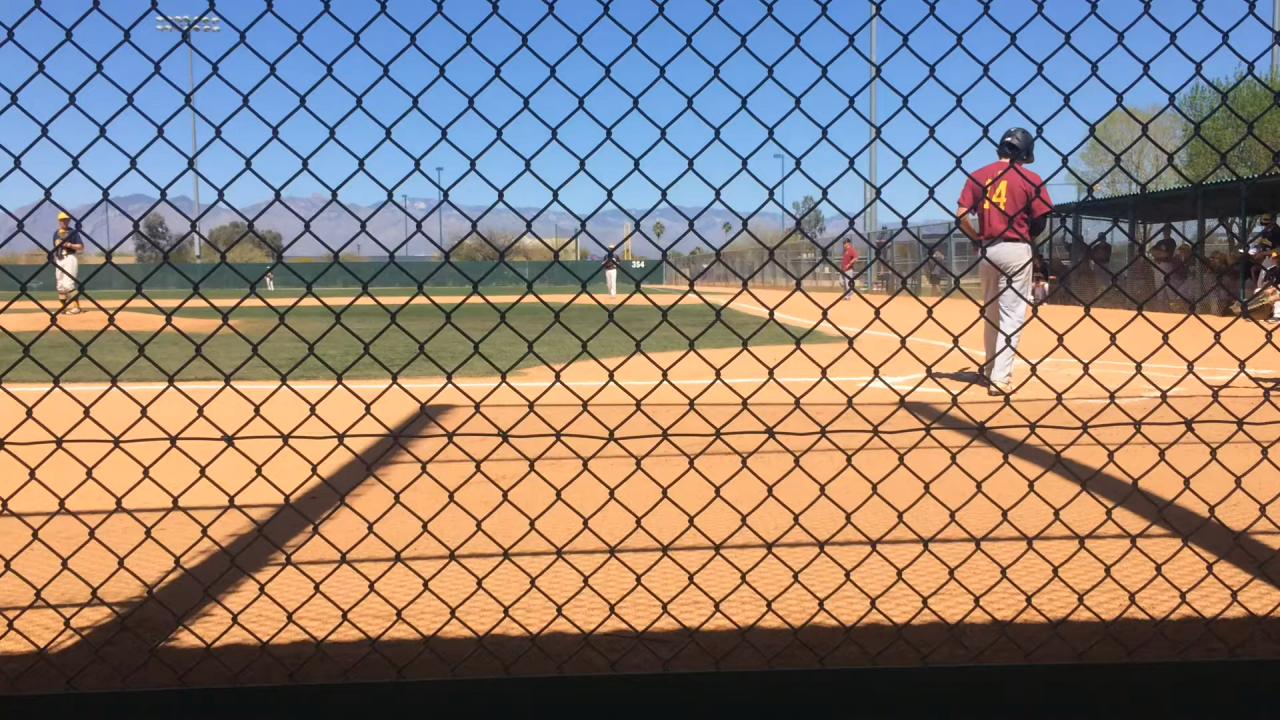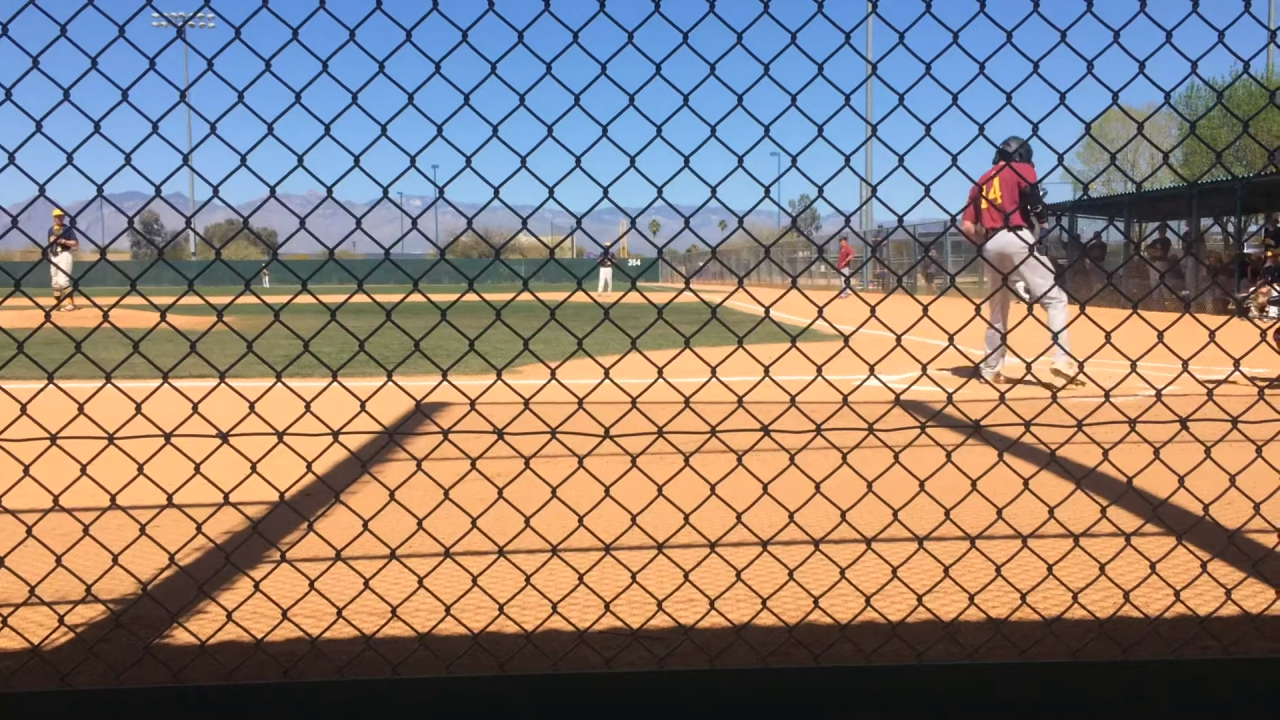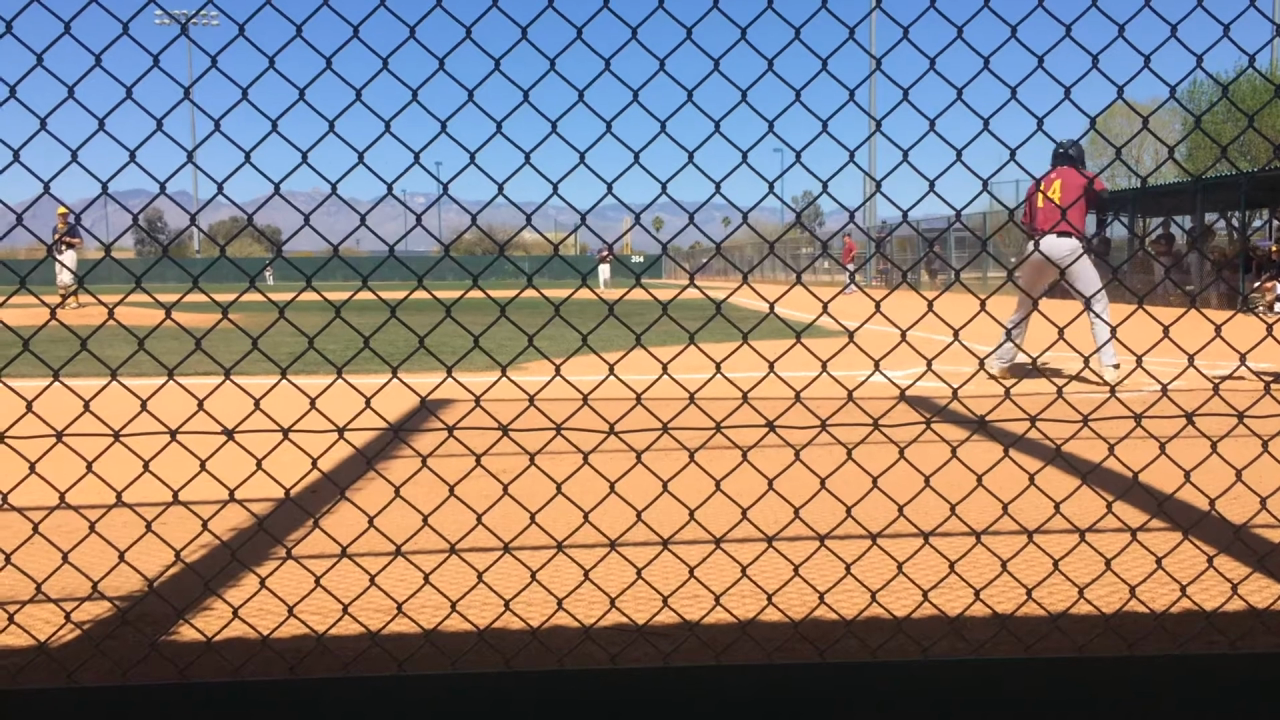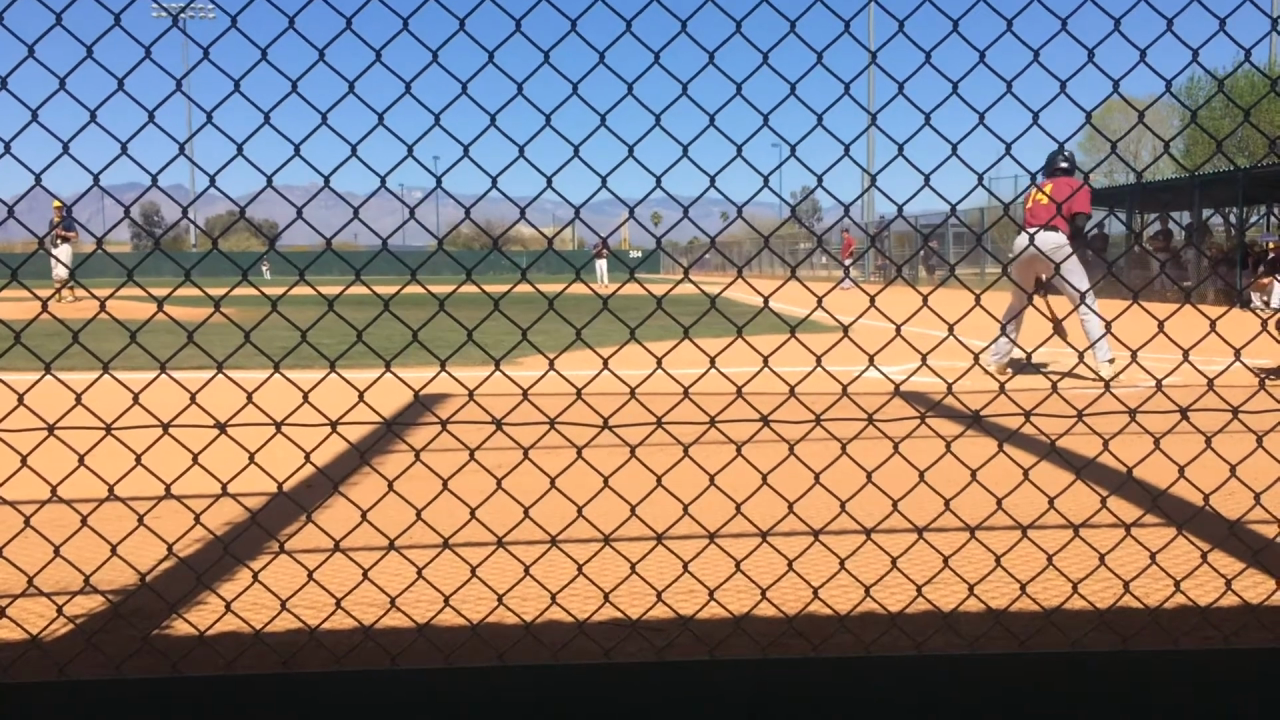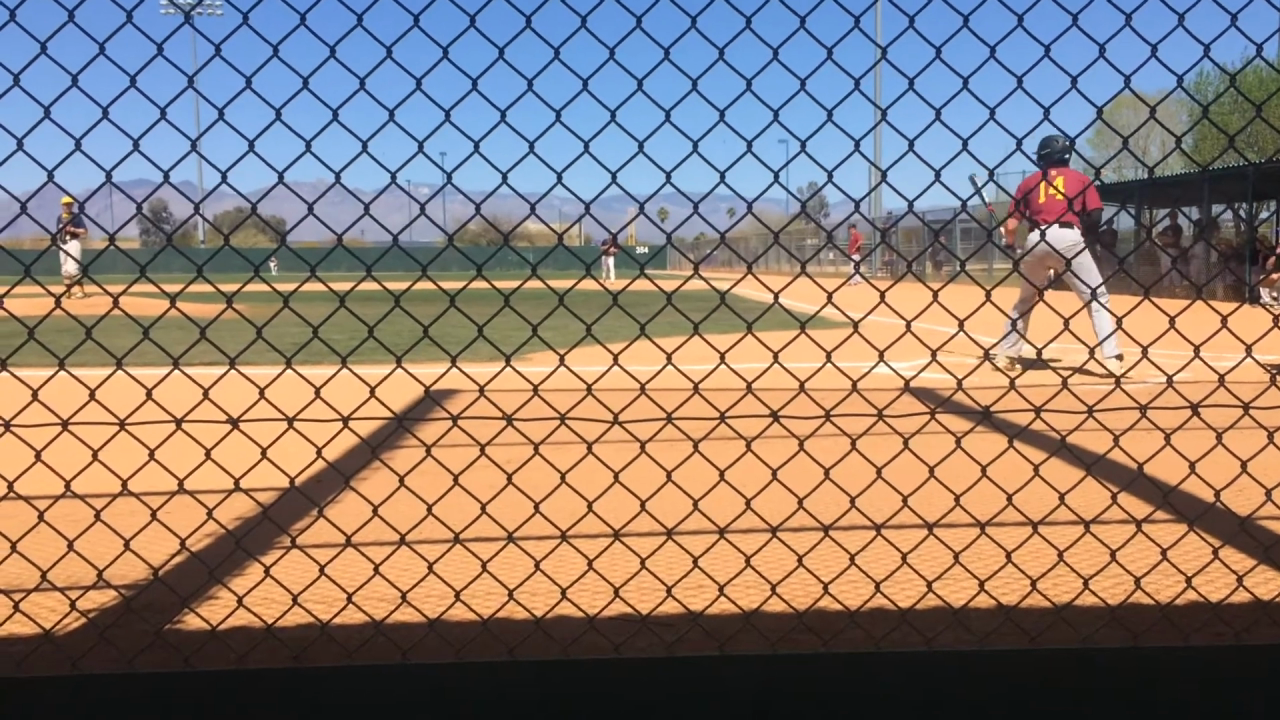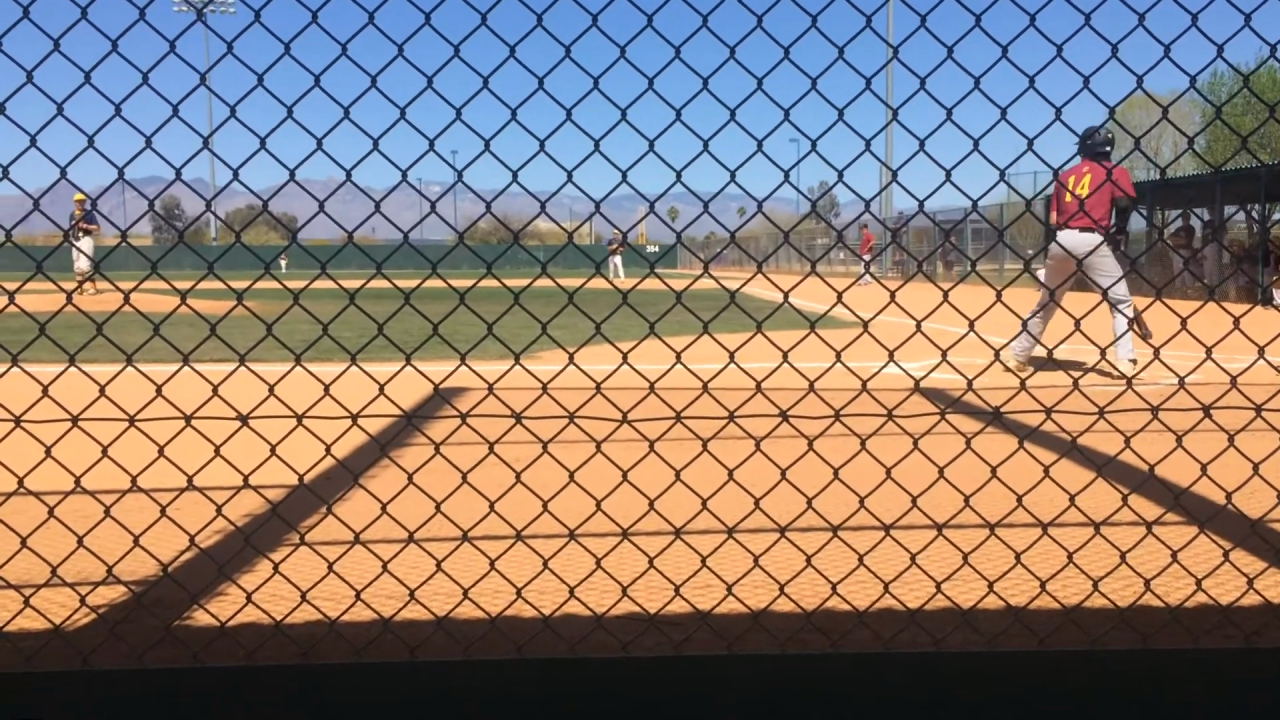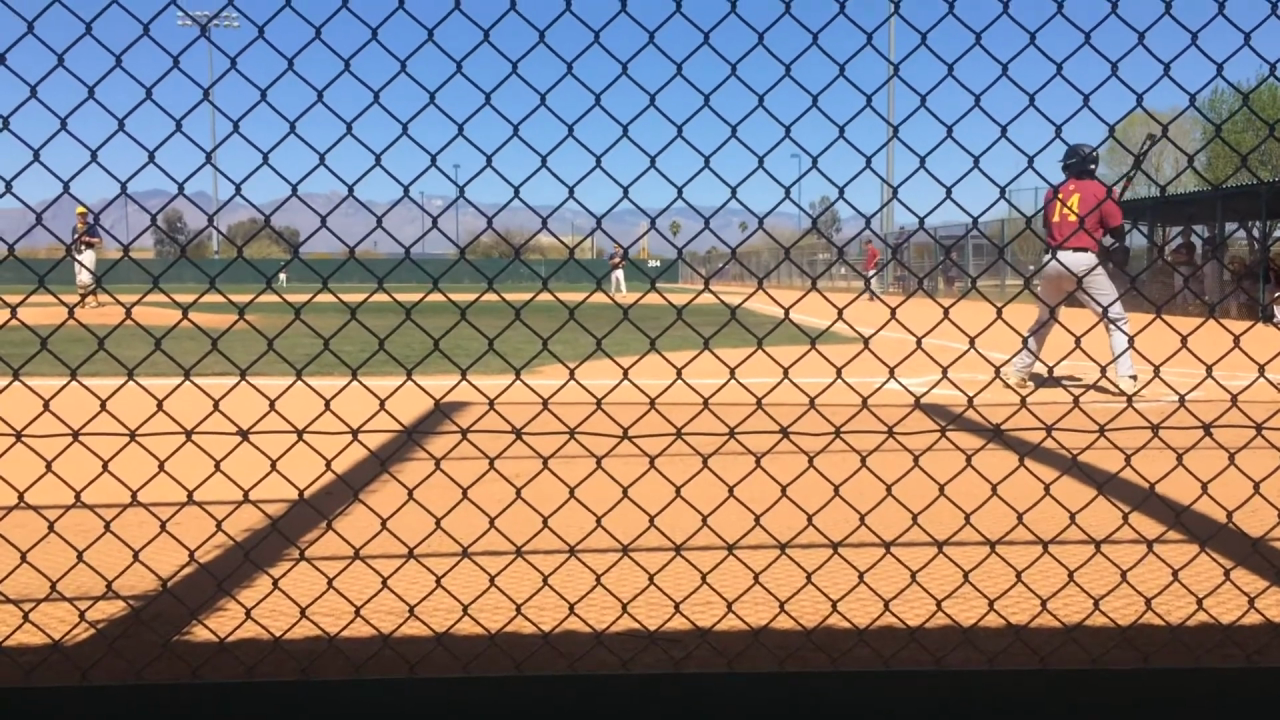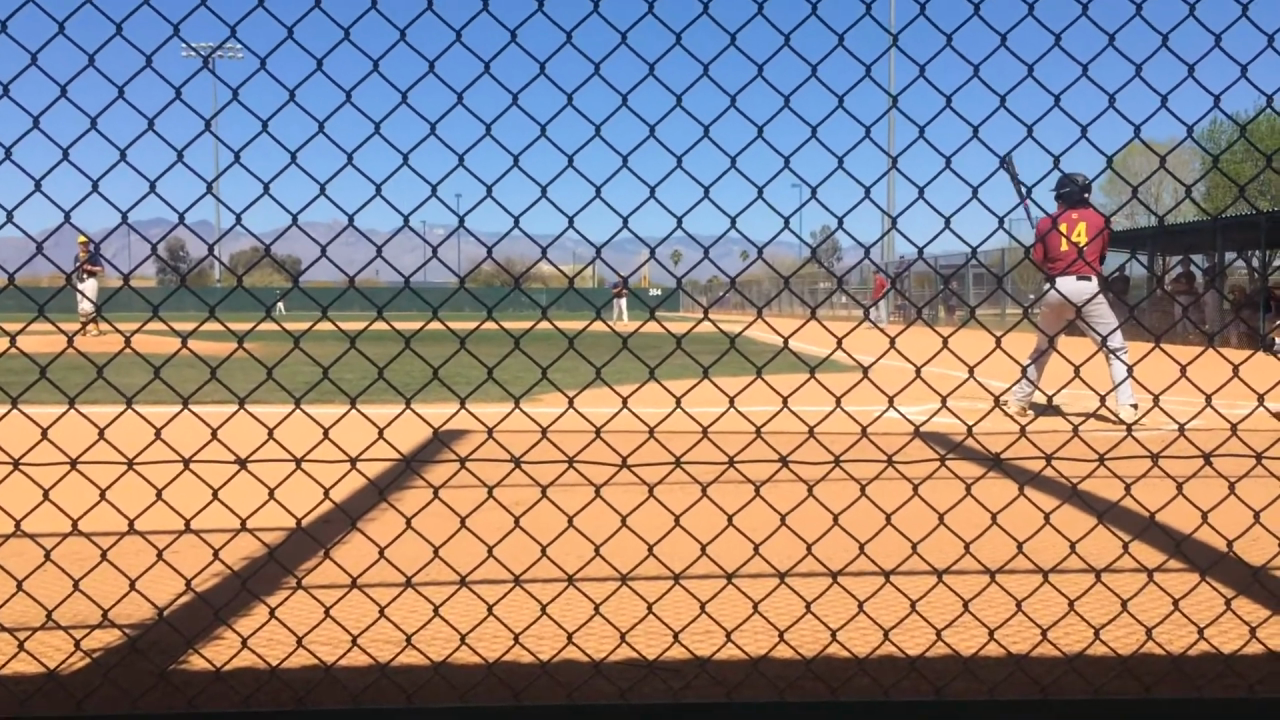
dt=0.5s
person 1, frame 1
left shoulder: (978, 175)
right shoulder: (1030, 178)
left elbow: (961, 214)
right elbow: (1040, 220)
left wrist: (977, 239)
right wrist: (1028, 237)
left hip: (988, 251)
right hip: (1016, 250)
left knee: (992, 314)
right knee: (1013, 316)
left ankle: (991, 371)
right ankle: (1000, 377)
person 1, frame 2
left shoulder: (981, 182)
right shoulder: (1021, 169)
left elbow: (967, 225)
right elbow: (1030, 191)
right wrist: (1042, 222)
left hip: (991, 246)
right hip: (1017, 240)
left knee: (997, 312)
right knee: (1055, 299)
left ankle: (991, 369)
right ankle: (1061, 358)
person 1, frame 3
left shoulder: (1037, 183)
right shoulder: (1083, 176)
left elbow: (1027, 226)
right elbow: (1102, 195)
right wrist: (1101, 231)
left hip: (1036, 246)
right hip: (1068, 245)
left knee: (1023, 308)
right knee: (1098, 305)
left ankle: (999, 364)
right ankle: (1109, 368)
person 1, frame 4
left shoulder: (1034, 189)
right shoulder: (1077, 185)
right elbow: (1080, 223)
left wrist: (1036, 273)
right wrist: (1069, 243)
left hip: (1022, 242)
right hip: (1053, 241)
left knee: (1018, 303)
right knee: (1085, 301)
left ankle: (997, 361)
right ankle: (1104, 363)
person 1, frame 5
left shoulder: (1028, 182)
right shoulder: (1081, 178)
left elbow: (1012, 226)
right elbow: (1095, 217)
left wrist: (1009, 242)
left hip: (1036, 240)
right hip: (1068, 237)
left knee: (1025, 301)
right knee: (1097, 298)
left ankle: (1005, 356)
right ankle: (1112, 359)
person 1, frame 6
left shoulder: (1065, 175)
right shoulder: (1116, 172)
left elbow: (1053, 220)
right elbow: (1124, 203)
right wrist: (1118, 231)
left hip: (1061, 241)
right hip: (1092, 241)
left knee: (1046, 303)
right knee: (1121, 302)
left ankle: (1018, 357)
right ankle: (1125, 361)
person 1, frame 7
left shoulder: (1053, 192)
right shoulder: (1101, 191)
right elbow: (1118, 233)
left hip: (1053, 261)
right hip: (1083, 260)
left knee: (1044, 320)
right knee: (1116, 319)
left ankle: (1017, 374)
right ankle: (1126, 378)
person 1, frame 8
left shoulder: (1046, 222)
right shoulder: (1099, 220)
left elbow: (1039, 263)
left hip: (1055, 289)
right hip: (1087, 288)
left knee: (1042, 348)
right knee: (1116, 348)
left ankle: (1017, 402)
right ankle: (1126, 407)
